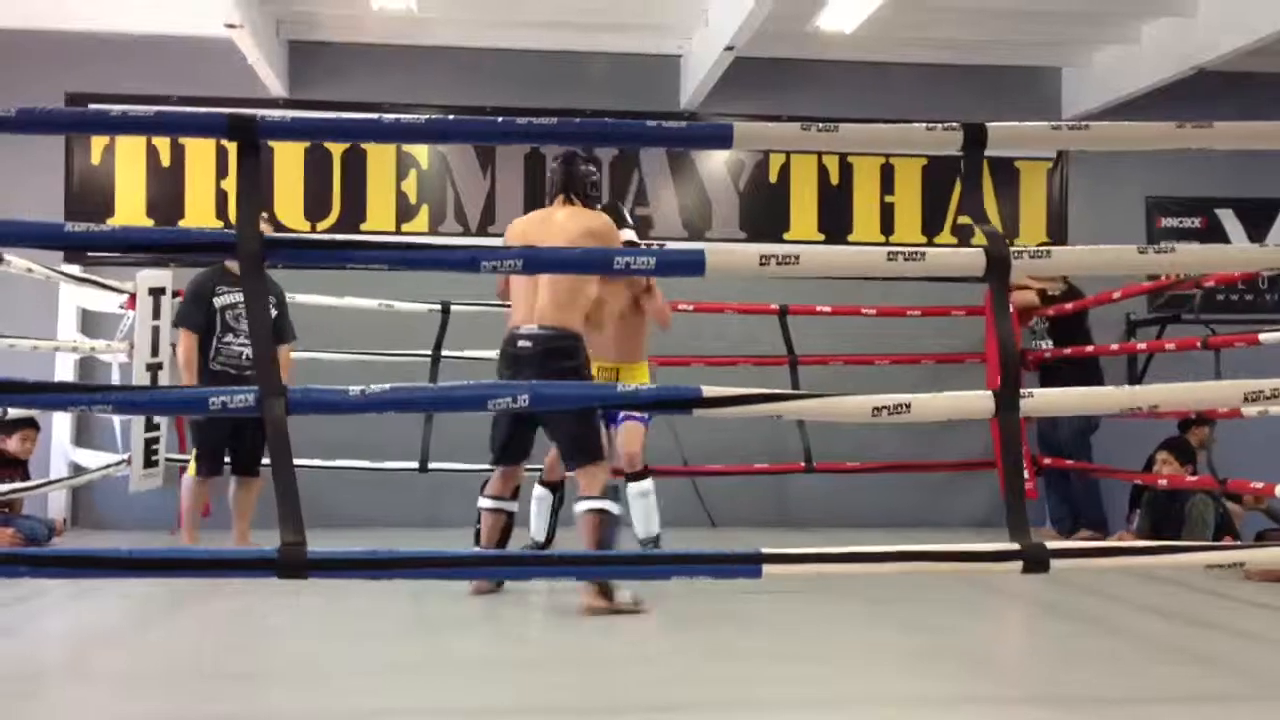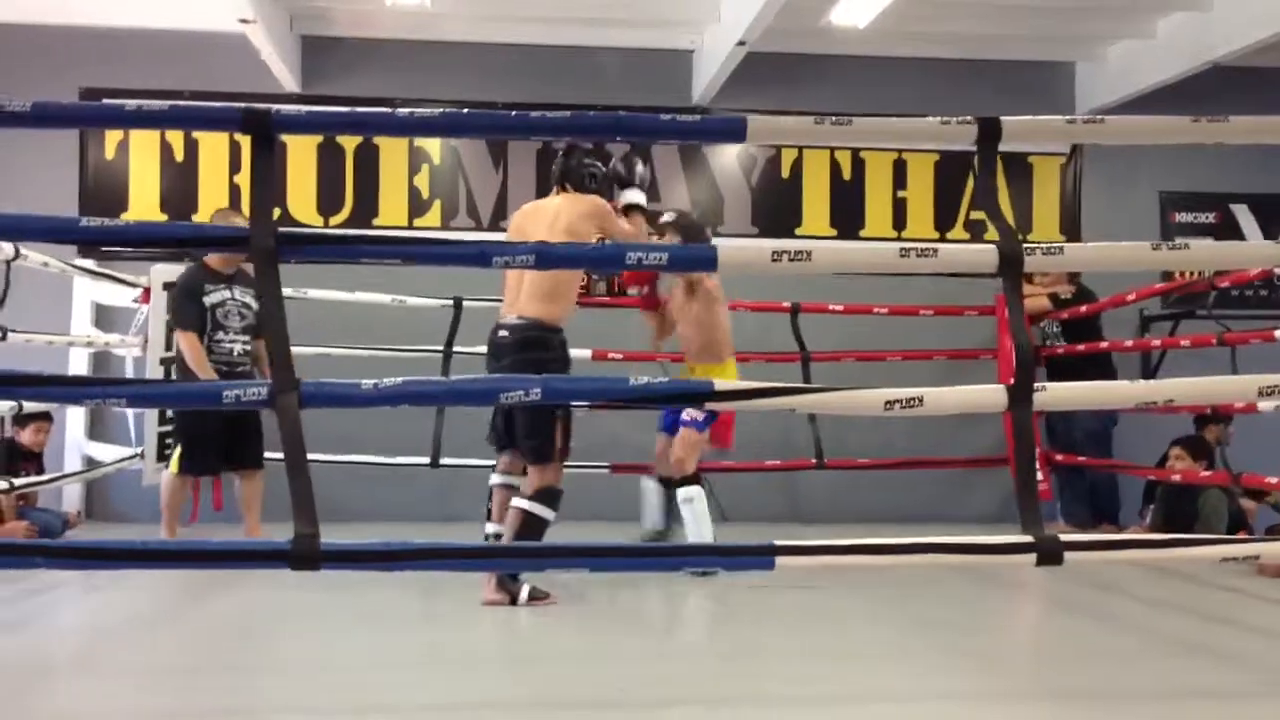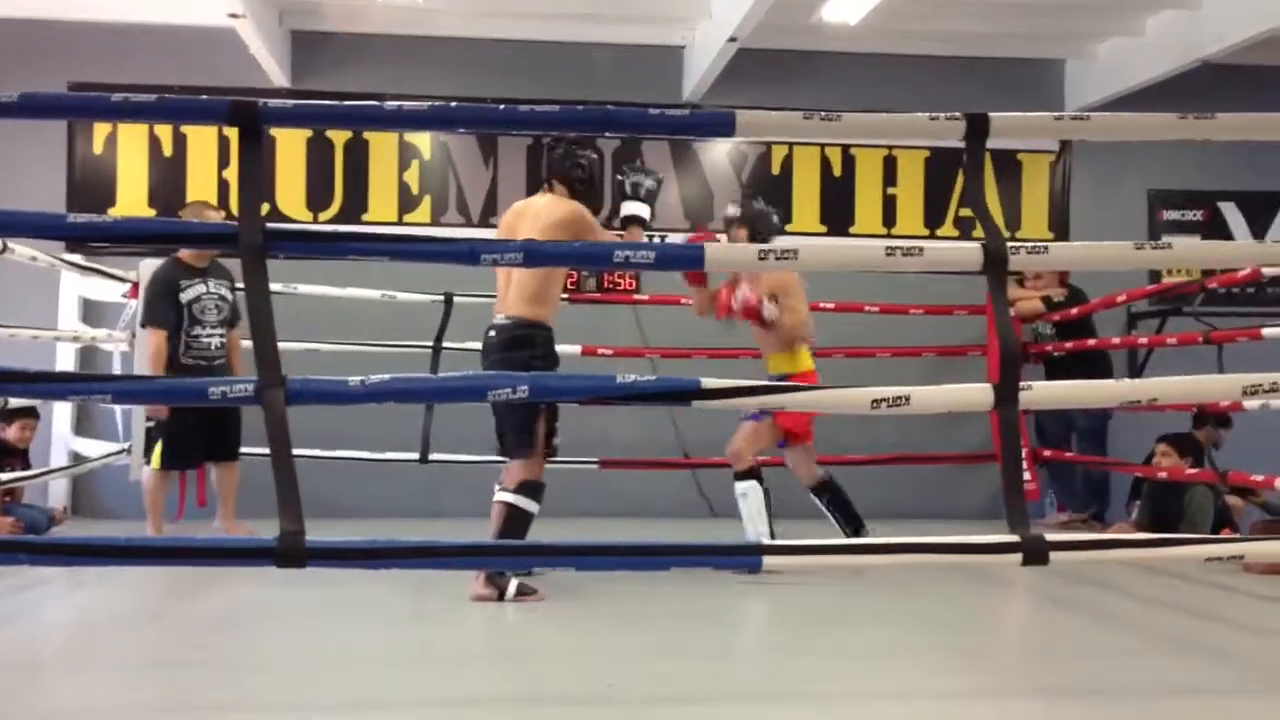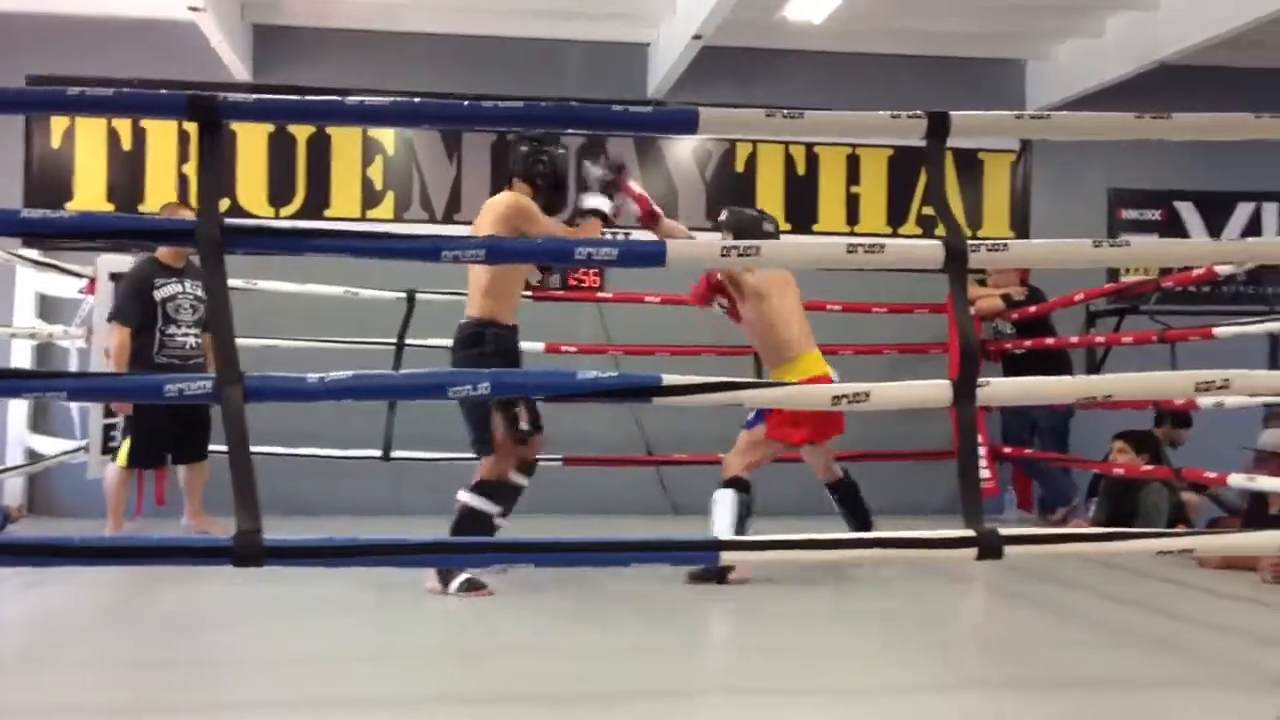
dt=0.3s
person 1, frame 1
left shoulder: (517, 227)
right shoulder: (597, 225)
right wrist: (622, 239)
left hip: (515, 349)
right hip: (559, 351)
left knee: (507, 465)
right knee: (592, 468)
right ankle: (599, 582)
person 1, frame 2
left shoulder: (522, 215)
right shoulder: (590, 206)
right elbow: (639, 244)
right wrist: (634, 193)
left hip: (503, 338)
right hip: (540, 342)
left knee: (517, 453)
right knee: (546, 469)
right ankle: (502, 577)
person 1, frame 3
left shoulder: (516, 211)
right shoulder: (570, 212)
right wrist: (638, 205)
left hip: (501, 338)
right hip: (527, 342)
left knee: (521, 455)
right knee: (529, 462)
right ankle: (492, 574)
person 1, frame 4
left shoulder: (504, 208)
right shoulder: (514, 206)
right elbow: (581, 245)
right wrist: (598, 197)
left hip: (489, 340)
right hip: (486, 342)
left knee: (524, 447)
right knee: (500, 458)
left ankle: (478, 539)
right ankle: (448, 566)
person 2, frame 1
left shoulder: (638, 285)
left elbow: (665, 321)
left wrist: (646, 287)
left hip: (632, 385)
right hip: (591, 382)
left knee: (630, 456)
right knee: (553, 466)
left ankle: (649, 540)
right ankle: (539, 539)
person 2, frame 2
left shoulder: (698, 275)
right shoulder: (674, 284)
right elbow: (660, 334)
right wrist: (648, 297)
left hip: (716, 381)
right hip: (695, 380)
left knee: (681, 460)
right knee: (664, 460)
right ankle: (656, 530)
person 2, frame 3
left shoulder: (780, 274)
right shoulder: (741, 275)
left elbow: (802, 329)
right elbow: (704, 308)
left wrist: (760, 311)
right wrist: (694, 272)
left hip: (794, 377)
right hip: (781, 378)
left knee: (739, 455)
right knee: (806, 471)
right ankle: (858, 537)
person 2, frame 4
left shoulder: (750, 274)
right shoulder: (775, 273)
right wrist: (730, 303)
left hip: (798, 385)
right hip: (816, 380)
left knee: (736, 467)
right knee: (825, 465)
left ankle: (726, 560)
right ankle: (865, 538)
person 3, frame 1
left shoulder: (272, 291)
right shoulder: (205, 284)
left elbow: (282, 347)
right elbow: (186, 339)
right wrist: (191, 390)
left knee: (249, 470)
right knee: (202, 467)
left ankle: (241, 539)
right ankle: (189, 536)
person 3, frame 2
left shoulder: (251, 284)
right shoulder: (191, 282)
left elbow: (262, 338)
right elbow: (186, 339)
right wrist: (213, 383)
left knee: (251, 464)
right knee: (184, 463)
left ankle: (253, 533)
right ankle: (168, 532)
person 3, frame 3
left shoulder: (224, 275)
right shoulder: (166, 277)
right elbow: (155, 337)
left wrist: (238, 377)
left knee: (228, 453)
right knee: (162, 459)
left ankle: (226, 517)
right ankle: (154, 529)
person 3, frame 4
left shoulder: (198, 276)
right shoulder: (141, 276)
right elbow: (120, 333)
left knee: (197, 454)
right knee: (129, 457)
left ankle: (194, 515)
right ankle: (113, 528)
person 4, frame 1
left shoulder: (1067, 294)
right shoulder: (1040, 293)
left elbow: (1017, 298)
left wrist: (1037, 290)
right wrist: (1036, 284)
left hip: (1079, 389)
right hip: (1050, 389)
left knee: (1076, 457)
right knee: (1052, 460)
left ankle: (1093, 524)
right ankle: (1064, 524)
person 4, frame 2
left shoulder: (1077, 295)
right shoulder: (1053, 294)
left elbow: (1028, 306)
left wrist: (1046, 295)
right wrist: (1048, 291)
left knee: (1095, 455)
right knee: (1064, 454)
left ankle: (1107, 519)
right ankle: (1076, 517)
person 4, frame 3
left shoulder: (1070, 297)
right shoulder: (1031, 291)
left elbow: (1021, 308)
right elbow: (1006, 293)
left wrist: (1043, 296)
right wrist: (1039, 293)
left hip: (1091, 382)
right hip: (1058, 382)
left knee: (1091, 450)
right knee: (1050, 439)
left ankle: (1094, 515)
right ankle: (1077, 505)
person 4, frame 4
left shoulder: (1029, 297)
right shoulder: (995, 291)
left elbow: (981, 307)
right elbow: (966, 292)
left wrist: (1002, 295)
right wrist: (1000, 292)
left knee: (1052, 448)
right knee: (1015, 441)
left ankle: (1060, 501)
right ankle: (1061, 498)
